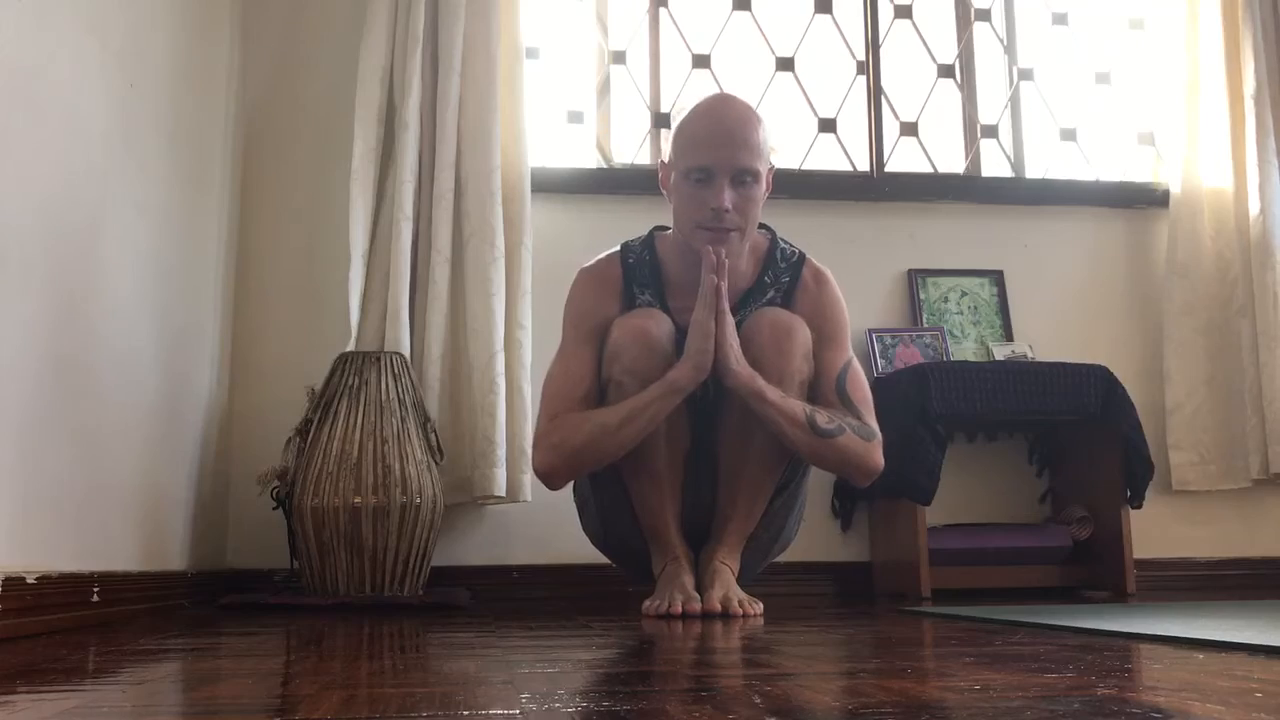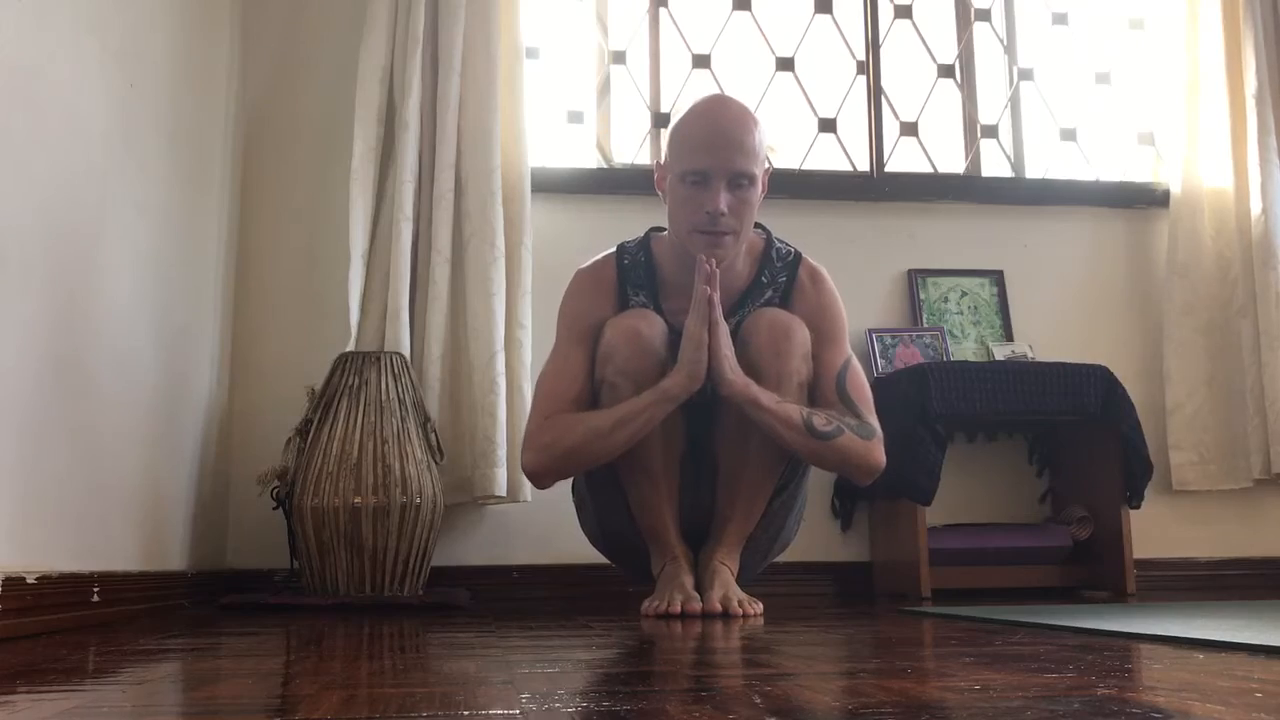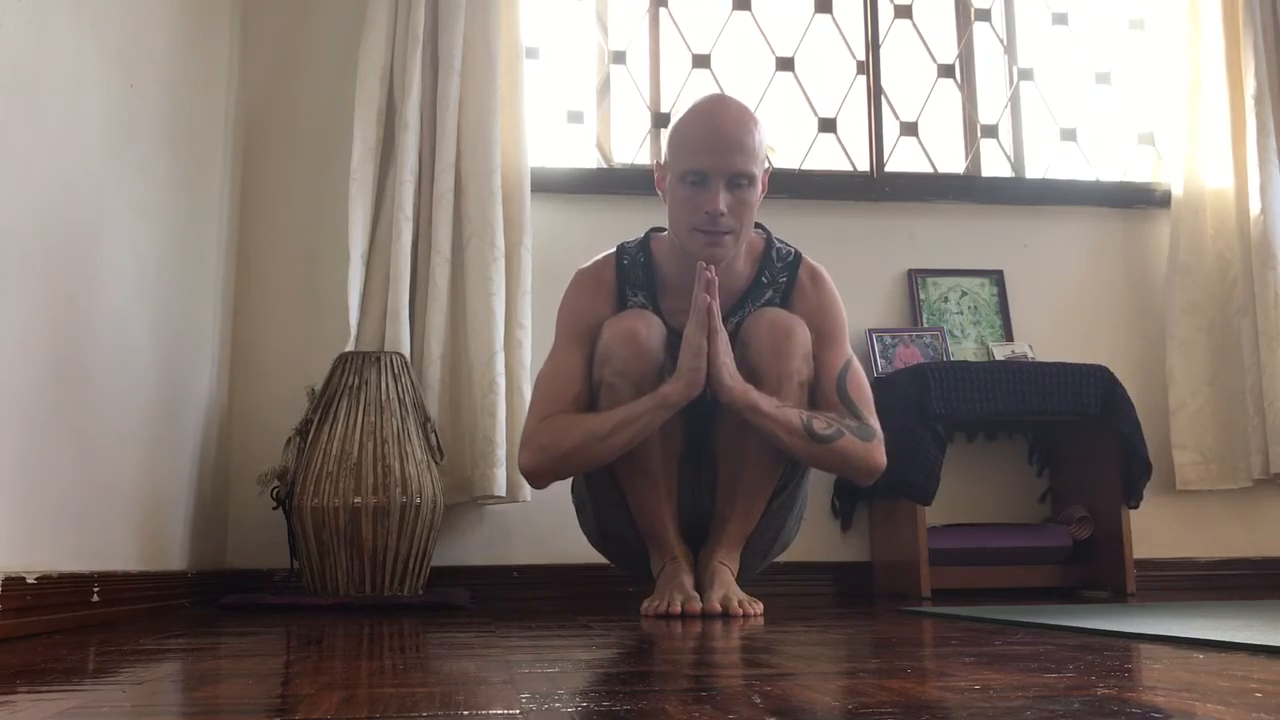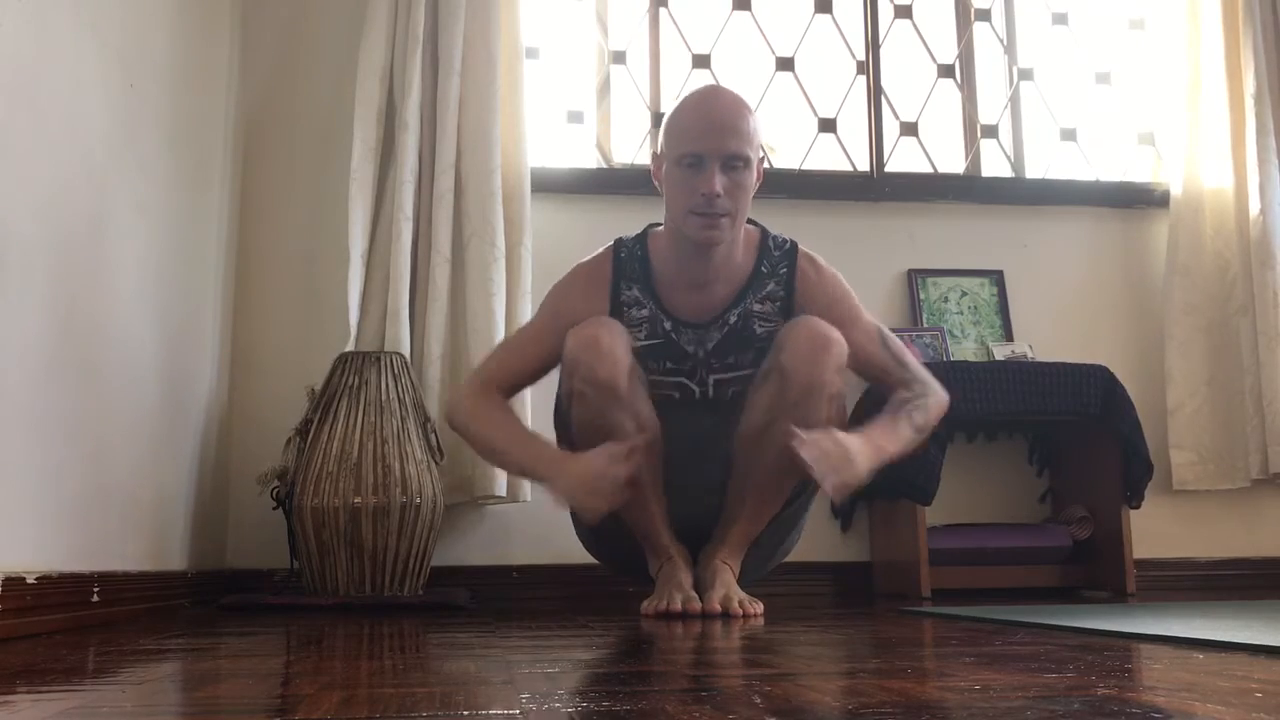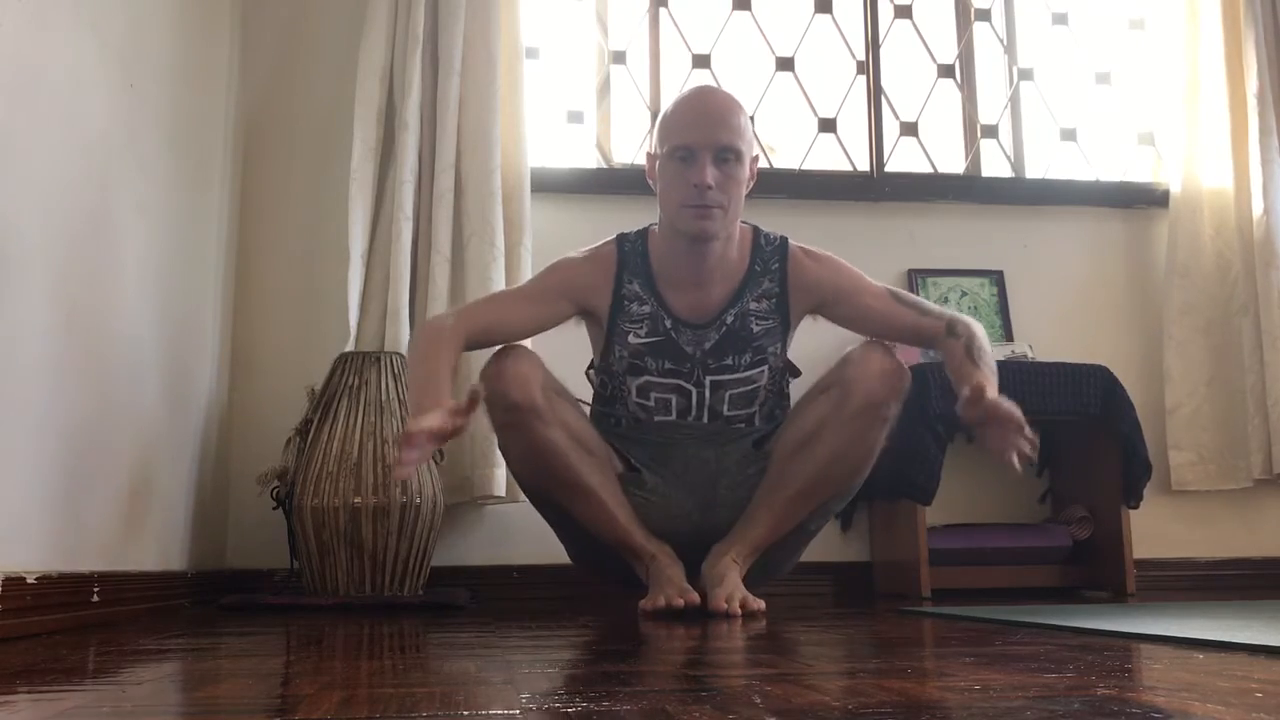
dt=0.5s
person 1, frame 1
left shoulder: (806, 286)
right shoulder: (606, 282)
left elbow: (866, 458)
right elbow: (552, 460)
left wrist: (743, 374)
right wrist: (684, 374)
left hip: (751, 520)
right hip: (636, 519)
left knee: (782, 333)
right knee: (639, 333)
left ankle: (723, 561)
right ankle: (670, 562)
person 1, frame 2
left shoulder: (804, 285)
right shoulder: (601, 283)
left elbow: (868, 455)
right elbow: (540, 458)
left wrist: (739, 384)
right wrist: (676, 382)
left hip: (751, 519)
right hip: (635, 520)
left knee: (781, 331)
right knee: (630, 334)
left ankle: (722, 560)
right ankle: (669, 562)
person 1, frame 3
left shoulder: (804, 285)
right shoulder: (601, 284)
left elbow: (868, 457)
right elbow: (538, 458)
left wrist: (738, 389)
right wrist: (675, 389)
left hip: (751, 519)
right hip: (634, 520)
left knee: (780, 332)
right knee: (629, 335)
left ankle: (722, 560)
right ankle: (669, 561)
person 1, frame 4
left shoulder: (800, 277)
right shoulder: (600, 280)
left elbow: (926, 393)
right elbow: (469, 401)
left wrist: (863, 447)
right wrist: (558, 468)
left hip: (754, 521)
right hip: (631, 523)
left knee: (815, 341)
right knee: (596, 343)
left ankle: (725, 559)
right ankle: (667, 559)
person 1, frame 5
left shoulder: (795, 272)
right shoulder: (601, 273)
left elbow: (956, 332)
right elbow: (444, 331)
left wrist: (979, 387)
right wrist: (434, 400)
left hip: (757, 516)
right hip: (623, 514)
left knee: (879, 371)
right knee: (510, 376)
left ankle: (732, 559)
right ankle: (652, 559)
